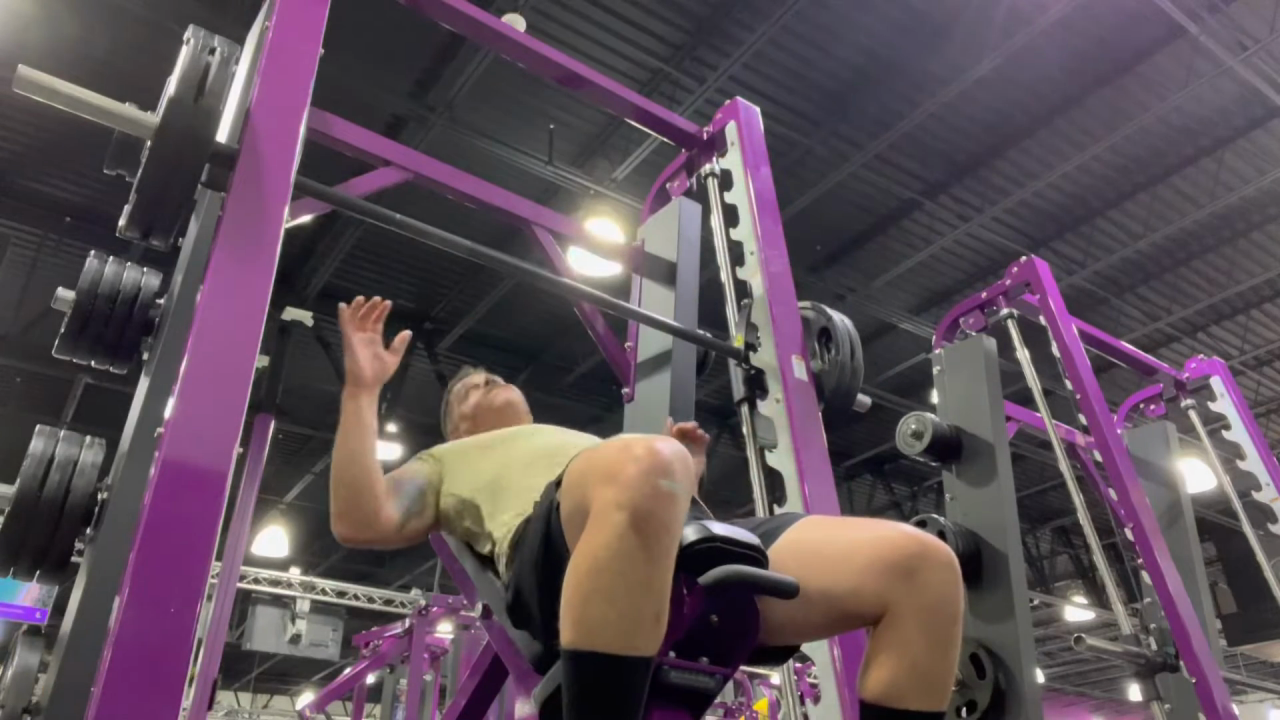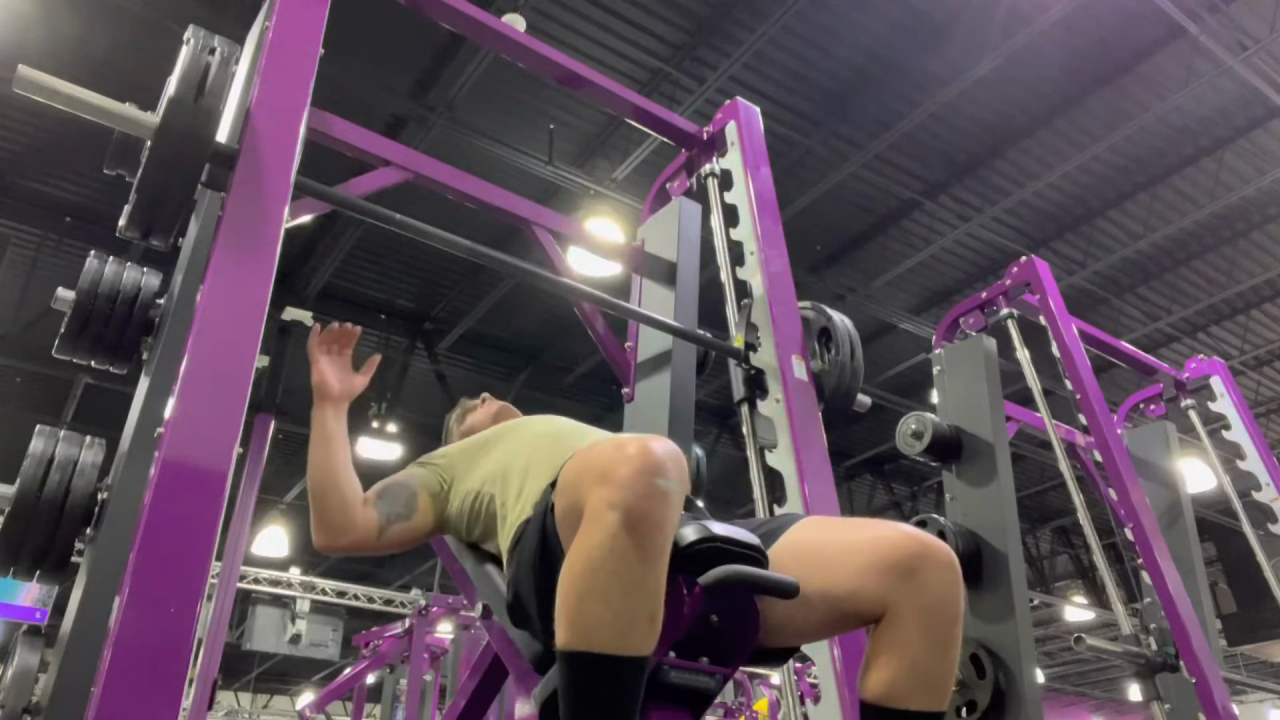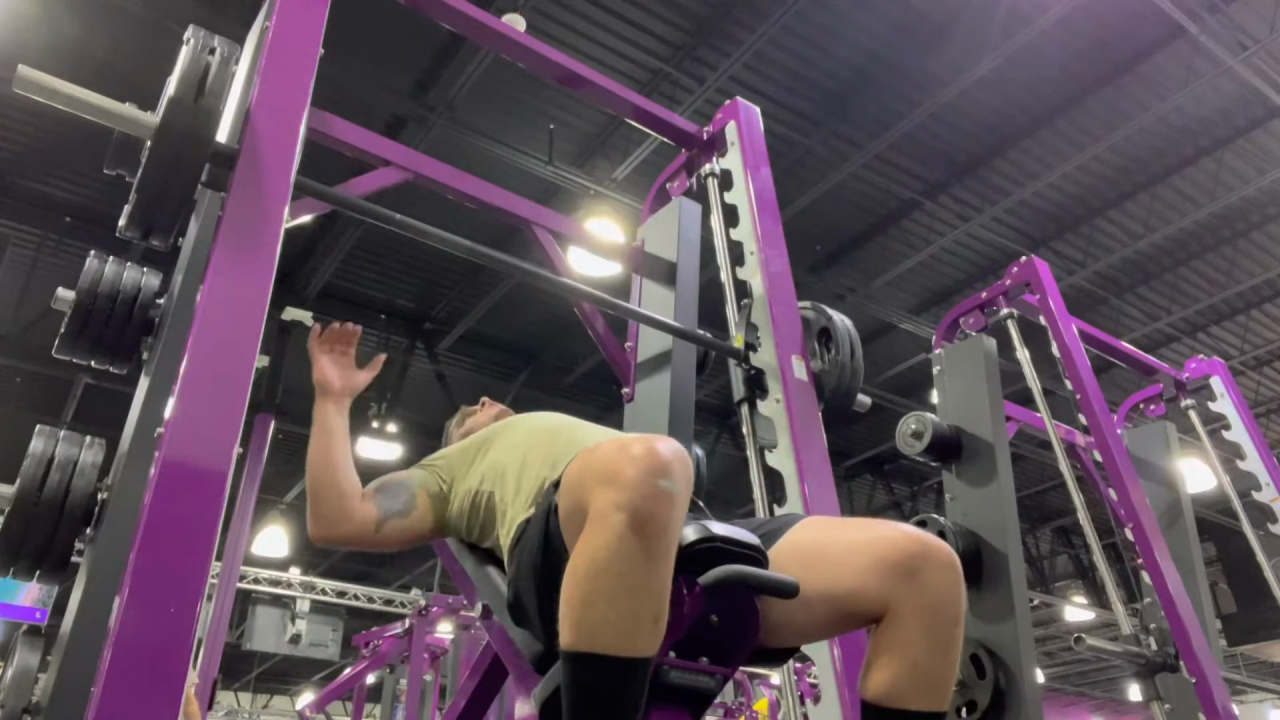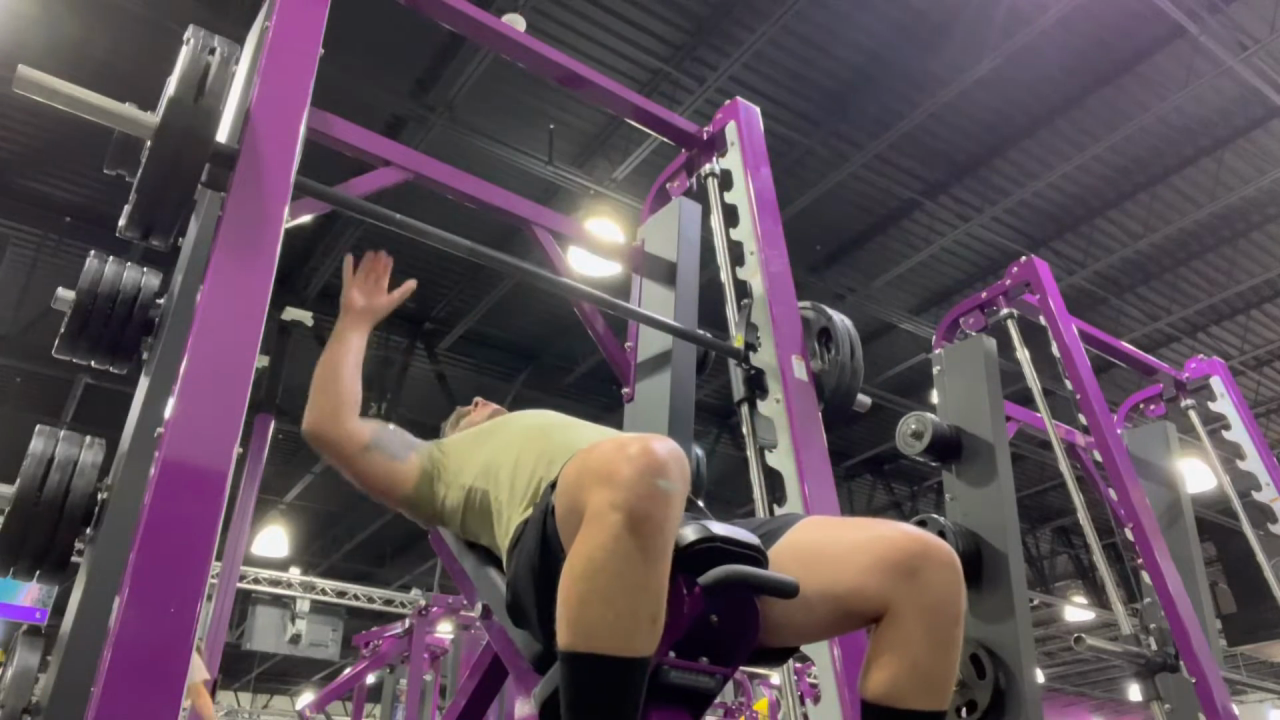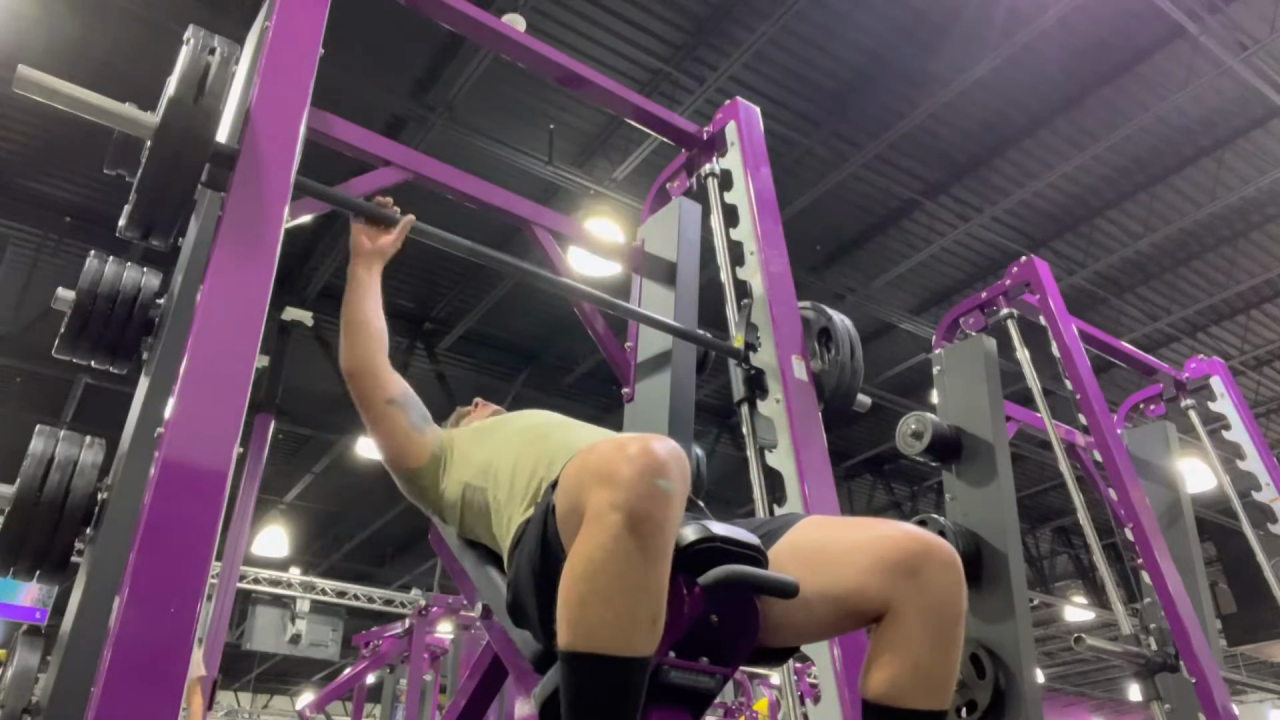
dt=0.2s
person 1, frame 1
left shoulder: (583, 437)
right shoulder: (448, 465)
right elbow: (358, 524)
left wrist: (686, 474)
right wrist: (362, 388)
right hip: (563, 550)
left knee: (923, 566)
right knee: (646, 467)
person 1, frame 2
right shoulder: (450, 470)
right elbow: (341, 528)
right wrist: (330, 403)
right hip: (565, 550)
left knee: (922, 567)
right knee: (641, 468)
person 1, frame 3
right shoulder: (451, 472)
right elbow: (334, 520)
right wrist: (334, 398)
right hip: (564, 556)
left knee: (924, 566)
right knee: (646, 464)
person 1, frame 4
right shoulder: (441, 464)
right elbow: (330, 427)
right wrist: (356, 322)
right hip: (564, 550)
left knee: (924, 564)
right knee: (645, 463)
person 1, frame 5
right shoulder: (441, 458)
right elbow: (365, 370)
right wrist: (367, 264)
right hip: (561, 551)
left knee: (925, 564)
right knee: (642, 469)
